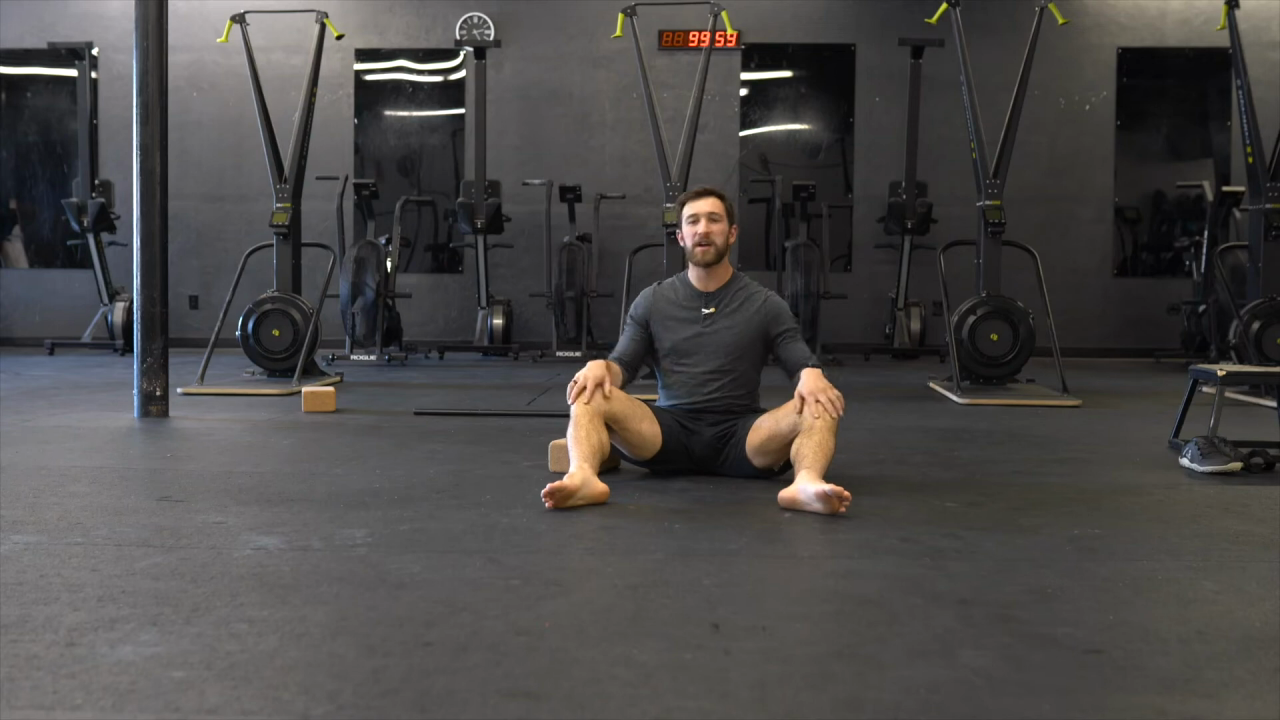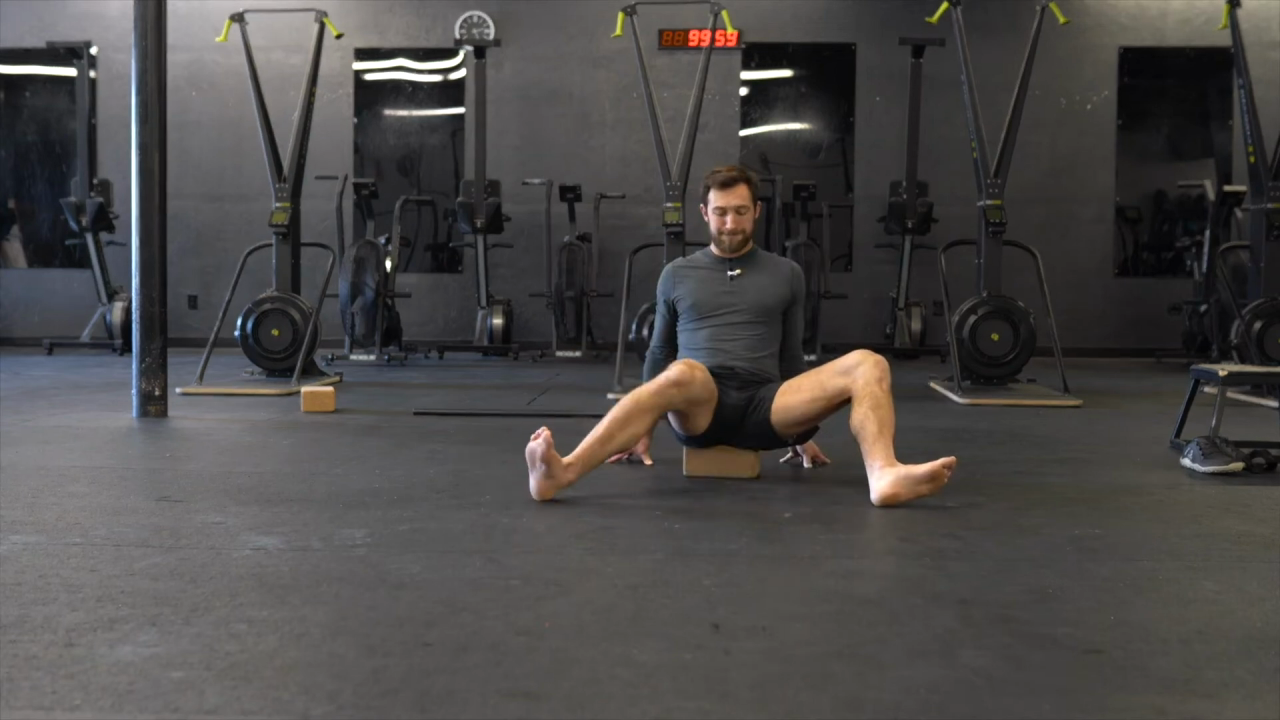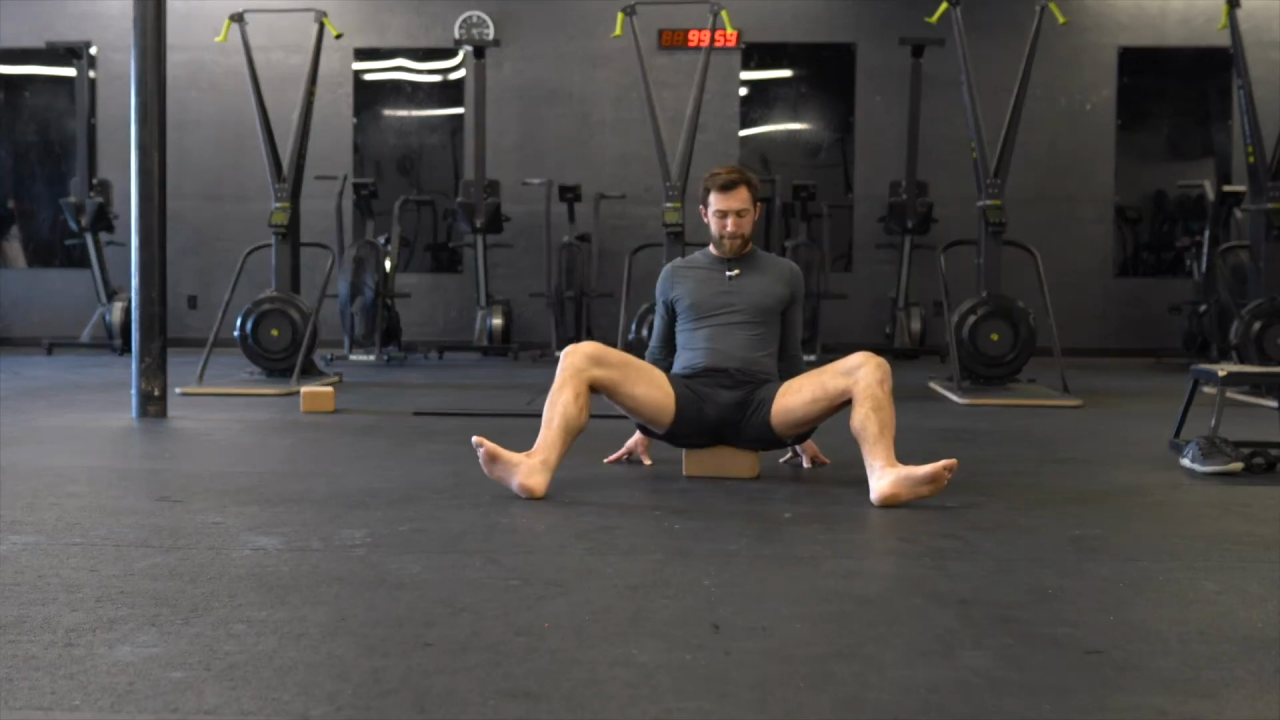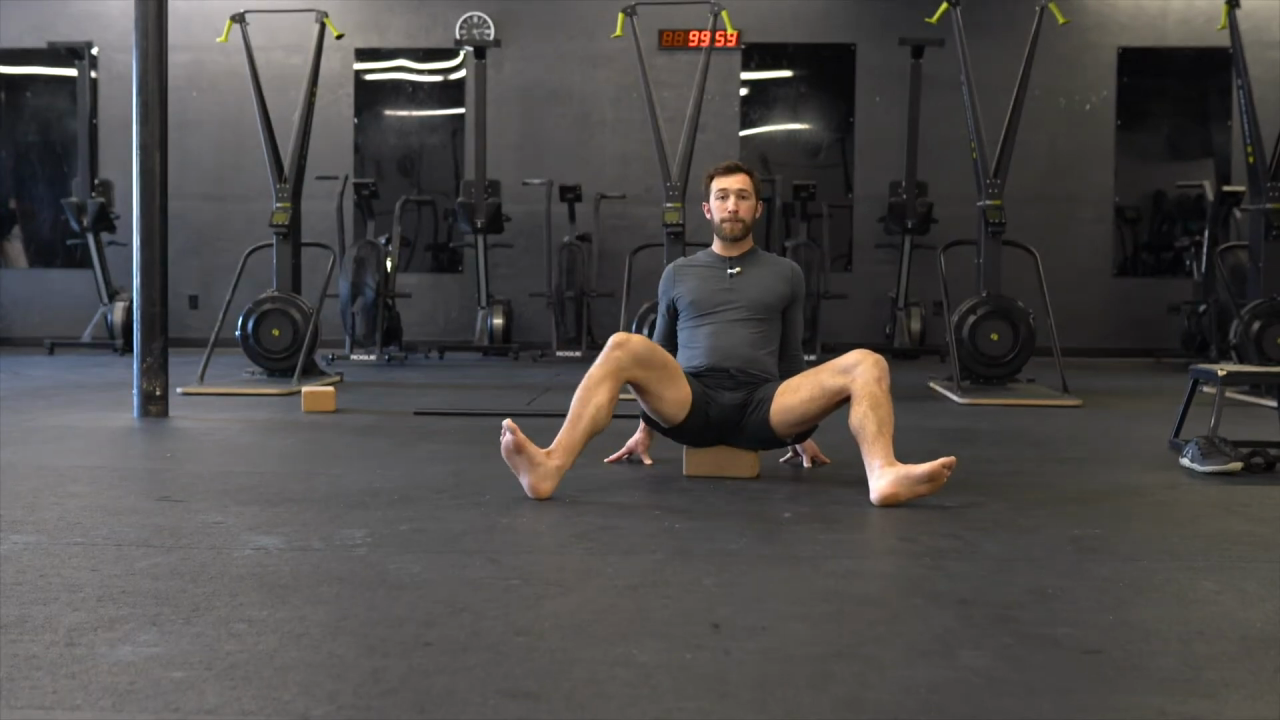
dt=1s
person 1, frame 1
left shoulder: (764, 304)
right shoulder: (653, 302)
left elbow: (803, 364)
right elbow: (622, 368)
left wrist: (810, 374)
right wrist: (600, 367)
left hip: (740, 434)
right hip: (670, 432)
left knee: (822, 403)
right knee: (589, 394)
left ankle: (806, 484)
right ankle: (583, 479)
person 1, frame 2
left shoulder: (785, 274)
right shoulder: (677, 274)
right elbow: (661, 354)
left wrist: (802, 430)
right wrist: (644, 428)
left hip: (762, 406)
right hip: (697, 408)
left knee: (868, 365)
right knee: (686, 374)
left ankle: (884, 475)
right ankle: (562, 473)
person 1, frame 3
left shoulder: (785, 275)
right shoulder: (676, 275)
left elbow: (789, 359)
right elbow: (659, 356)
left wrist: (801, 430)
right wrist: (642, 426)
left hip: (758, 405)
right hip: (688, 402)
left knee: (869, 367)
right knee: (579, 358)
left ankle: (884, 477)
right ankle: (537, 469)
person 1, frame 4
left shoulder: (785, 274)
right shoulder: (678, 274)
left elbow: (790, 358)
right elbow: (662, 354)
left wrist: (801, 429)
right wrist: (645, 429)
left hip: (759, 406)
right hip: (690, 404)
left knee: (866, 364)
right knee: (625, 347)
left ankle: (884, 475)
right ankle: (552, 467)
